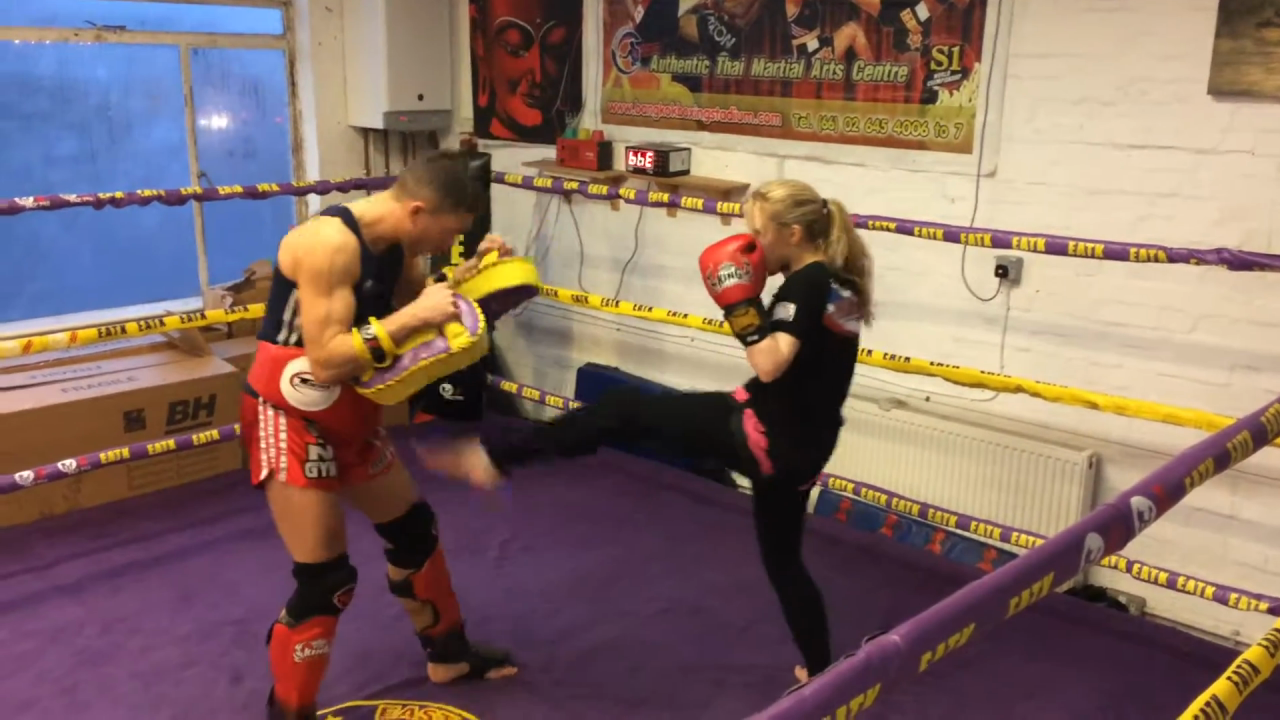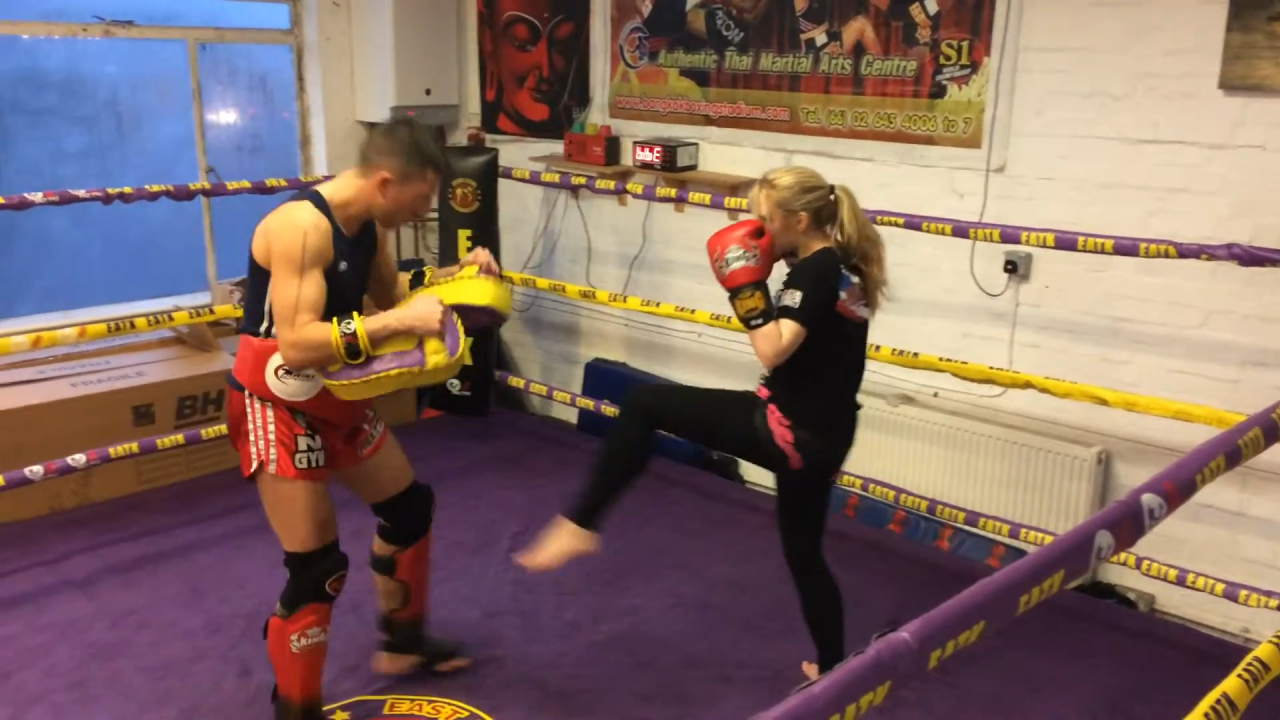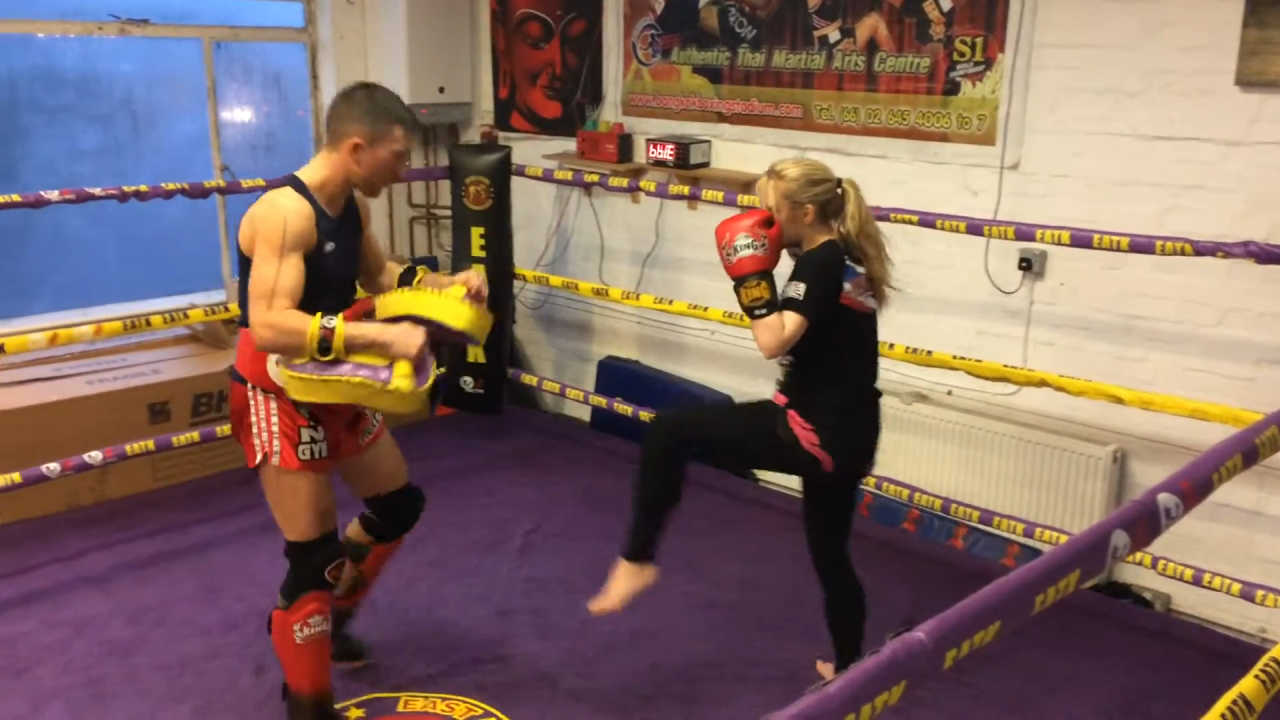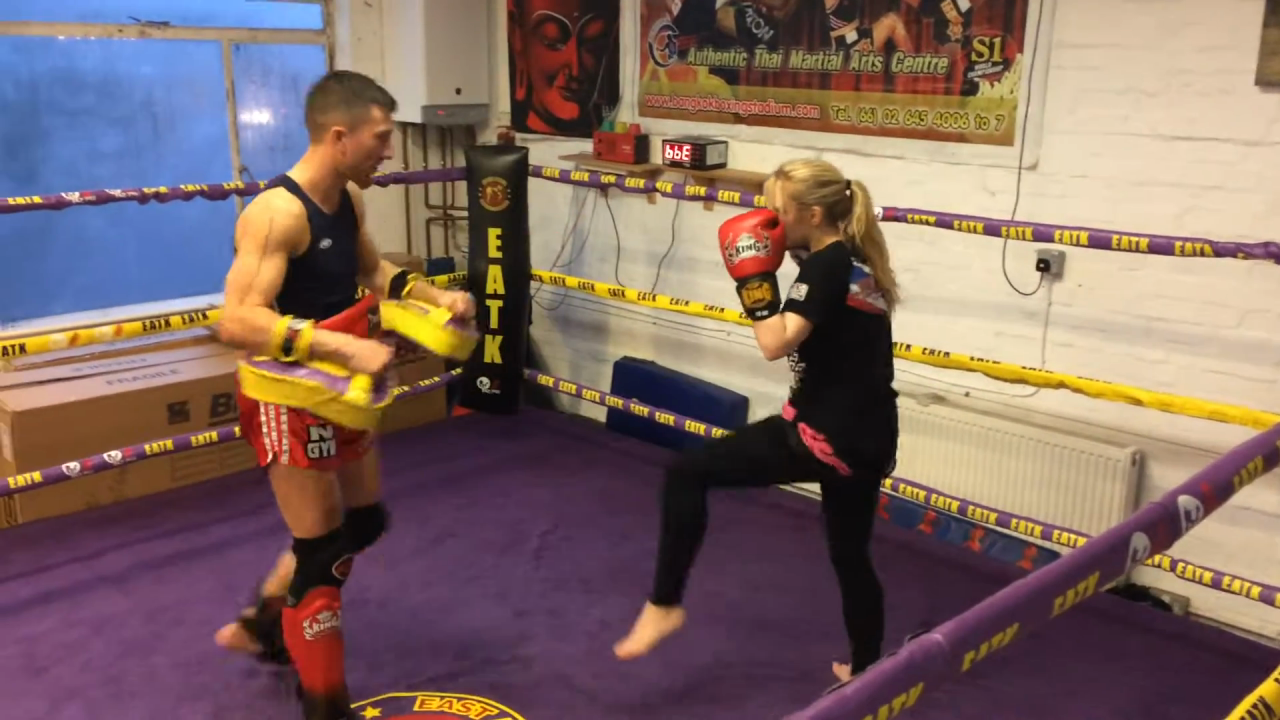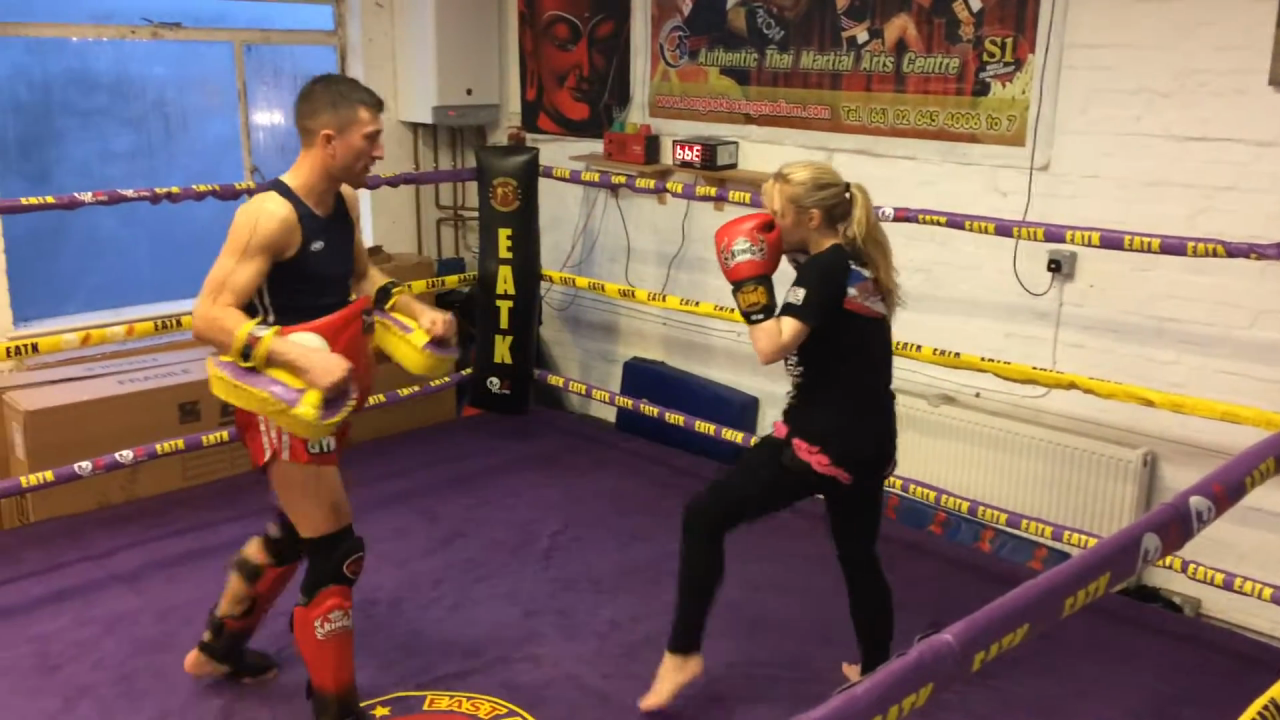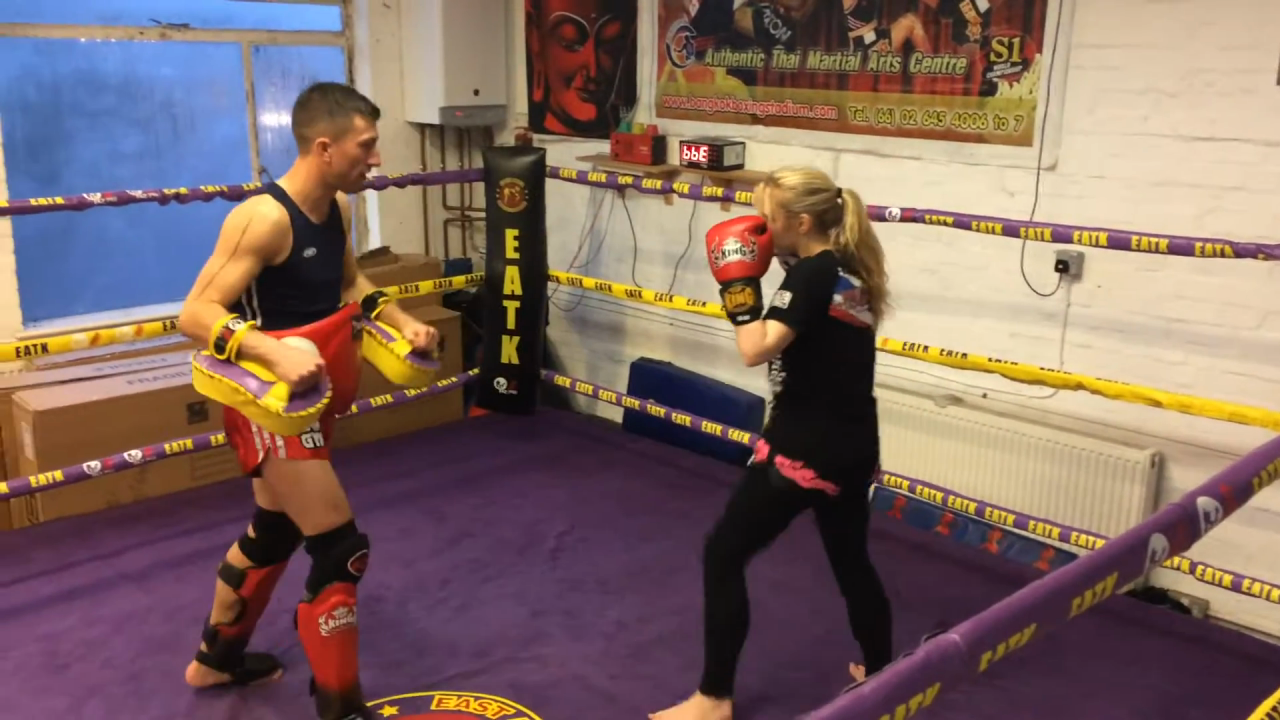
dt=0.1s
person 1, frame 1
left shoulder: (394, 242)
right shoulder: (327, 243)
left elbow: (411, 303)
right elbow: (327, 357)
left wrist: (472, 273)
right wrist: (415, 318)
left hip: (349, 416)
right hip: (294, 420)
left knee: (415, 529)
right knee: (325, 581)
left ankle: (448, 654)
person 1, frame 2
left shoulder: (367, 224)
right shoulder: (299, 227)
left elbow: (385, 292)
right elbow: (297, 342)
left wrist: (455, 282)
right wrist: (403, 321)
left hip: (336, 400)
right hip: (279, 411)
left knee: (409, 506)
right knee: (317, 569)
left ankle: (404, 640)
person 1, frame 3
left shoulder: (350, 202)
right shoulder: (283, 213)
left elbow: (376, 274)
right elbow: (268, 327)
left wrist: (445, 284)
right wrist: (381, 336)
right hip: (281, 400)
left knee: (398, 503)
right knee: (315, 557)
left ankle: (328, 622)
person 1, frame 4
left shoulder: (348, 197)
right shoulder: (278, 212)
left elbow: (372, 268)
right elbow: (238, 319)
left wrist: (434, 295)
right wrist: (345, 347)
right hip: (289, 400)
left knee: (361, 520)
right knee: (321, 554)
left ankle: (259, 621)
person 1, frame 5
left shoulder: (343, 199)
right shoulder: (270, 216)
left elbow: (360, 275)
right elbow: (208, 318)
left wrist: (416, 310)
right wrist: (301, 356)
left hip: (318, 397)
left knee: (294, 532)
right knee: (336, 554)
left ankle: (219, 645)
person 1, frame 6
left shoulder: (338, 206)
right shoulder: (264, 219)
right elbow: (195, 314)
left wrist: (399, 321)
right wrist: (277, 350)
left knee: (274, 533)
right knee: (340, 550)
left ankle: (218, 654)
person 2, frame 1
left shoulder: (805, 285)
right shoulder: (840, 281)
left elbow: (769, 367)
left wrist: (740, 301)
left hip: (761, 433)
right hip: (800, 451)
left knee: (620, 410)
right knee: (784, 561)
left ankle: (492, 459)
right ankle: (821, 673)
person 2, frame 2
left shoulder: (812, 271)
right shoulder: (846, 266)
left elbow: (769, 350)
left wrist: (746, 284)
left hip: (783, 425)
right hip: (823, 439)
left knee: (646, 404)
right knee: (804, 553)
left ankle: (580, 525)
right ankle: (833, 669)
person 2, frame 3
left shoulder: (817, 263)
right shoulder: (852, 258)
left elbow: (772, 342)
left wrist: (750, 275)
left hip: (807, 425)
right hip: (853, 434)
left knee: (670, 432)
right knee: (830, 551)
left ankle: (637, 561)
right ankle: (847, 668)
person 2, frame 4
left shoulder: (825, 266)
right shoulder: (859, 261)
left elbow: (775, 342)
left wrist: (752, 275)
left hip: (822, 431)
right hip: (870, 436)
left knee: (687, 474)
right knee: (851, 554)
left ankle: (664, 605)
right ankle: (864, 671)
person 2, frame 5
left shoulder: (822, 270)
right shoulder: (859, 263)
left elbow: (771, 347)
left wrist: (748, 279)
left hip: (820, 438)
right hip: (870, 441)
left knee: (703, 516)
right knee: (858, 555)
left ankle: (683, 653)
right ankle: (875, 673)
person 2, frame 6
left shoulder: (811, 276)
right shoulder: (848, 271)
left elbow: (756, 347)
left wrist: (736, 279)
left hip: (803, 449)
right hip: (853, 447)
left knee: (723, 557)
right knee: (851, 560)
right ankle: (878, 672)
